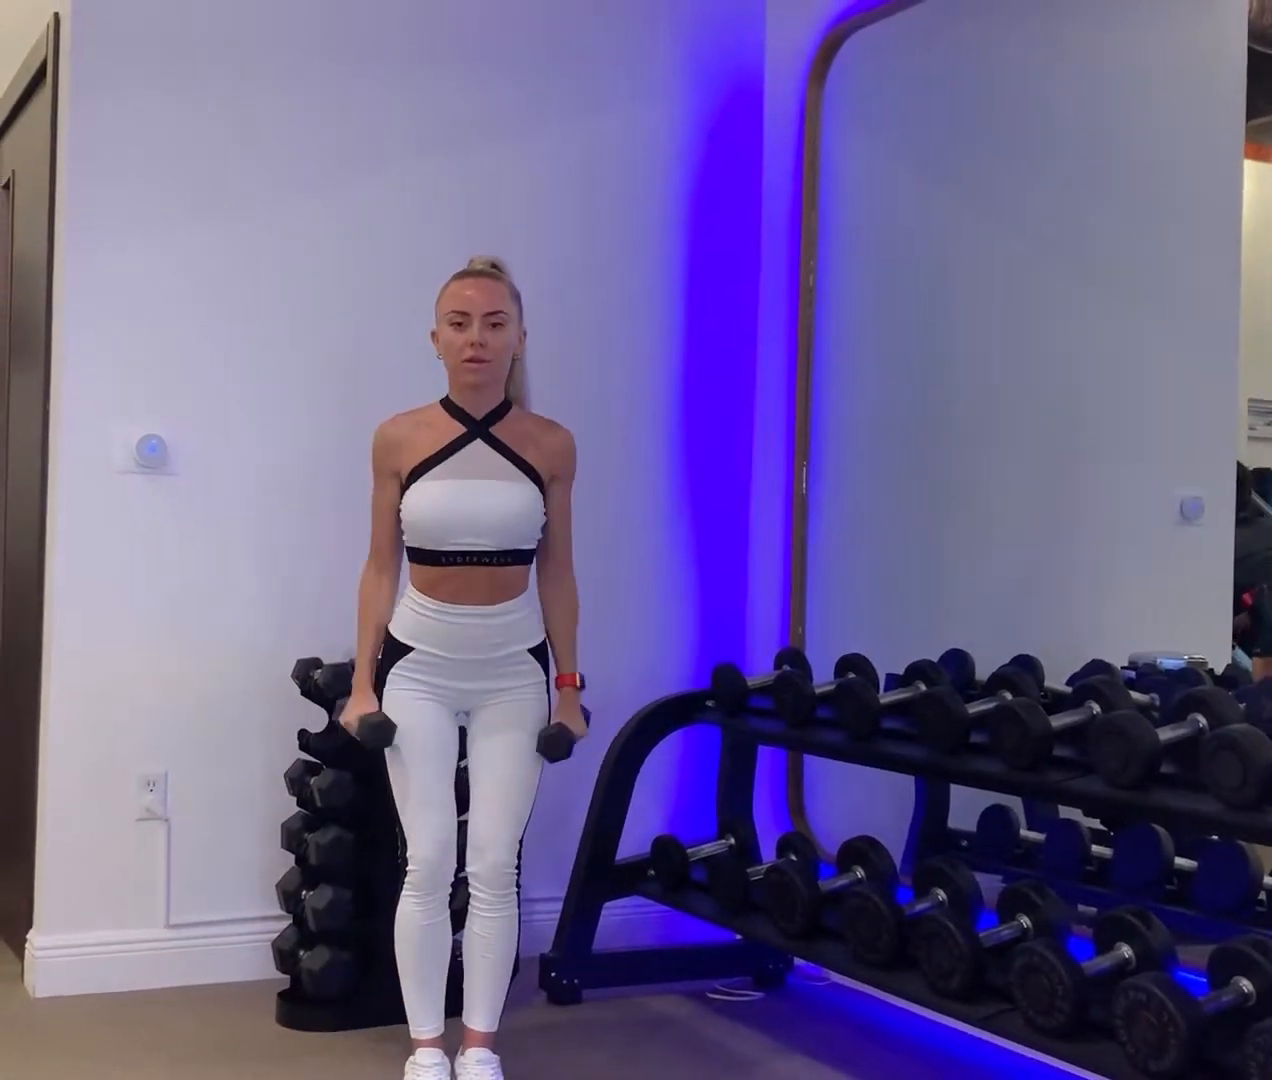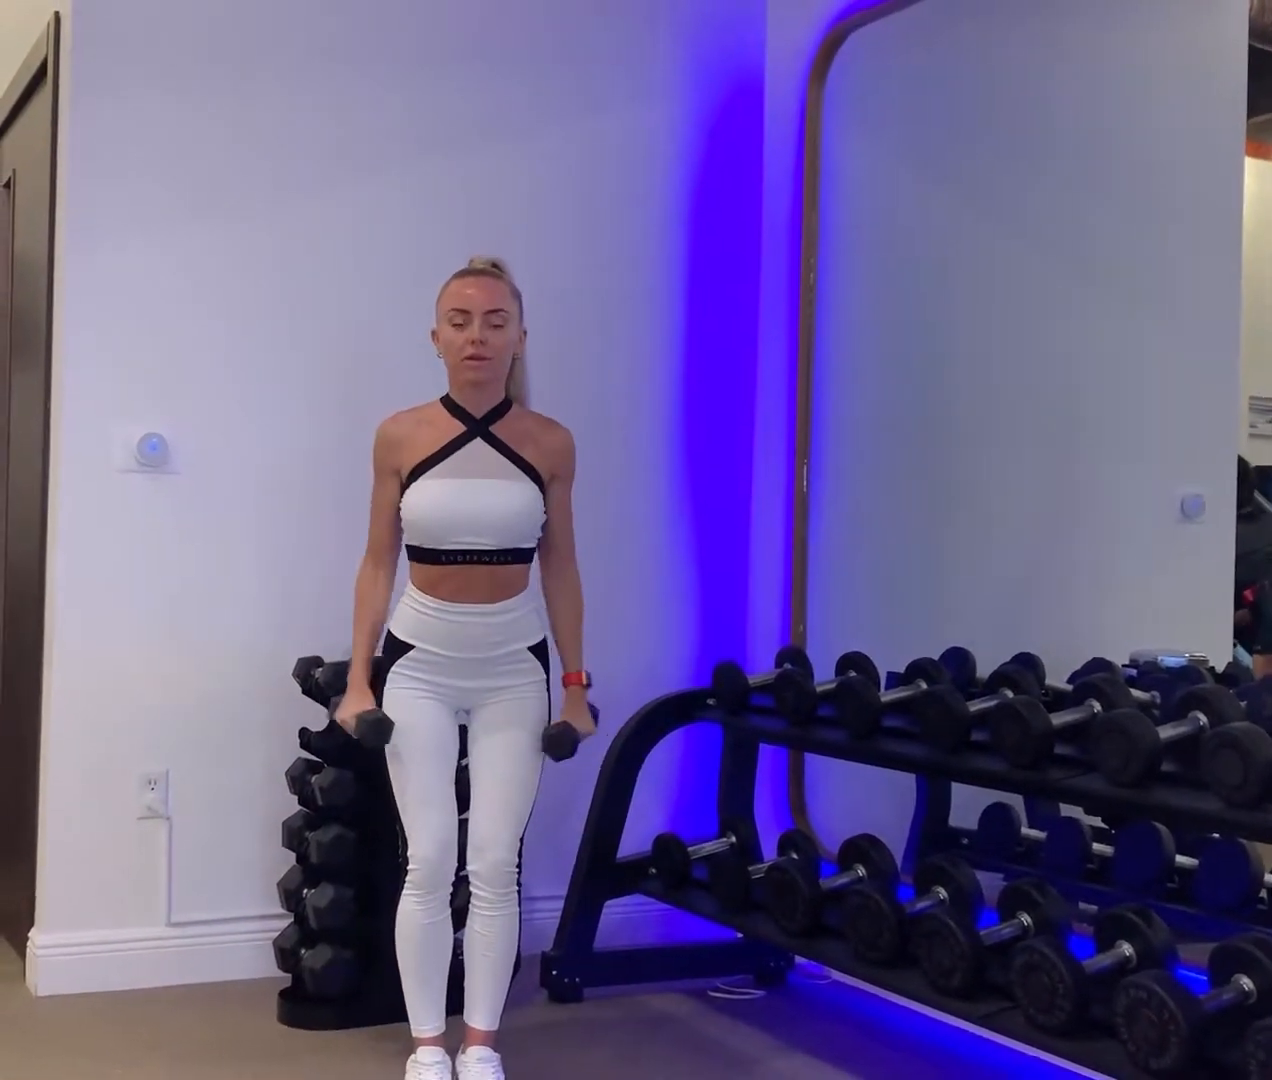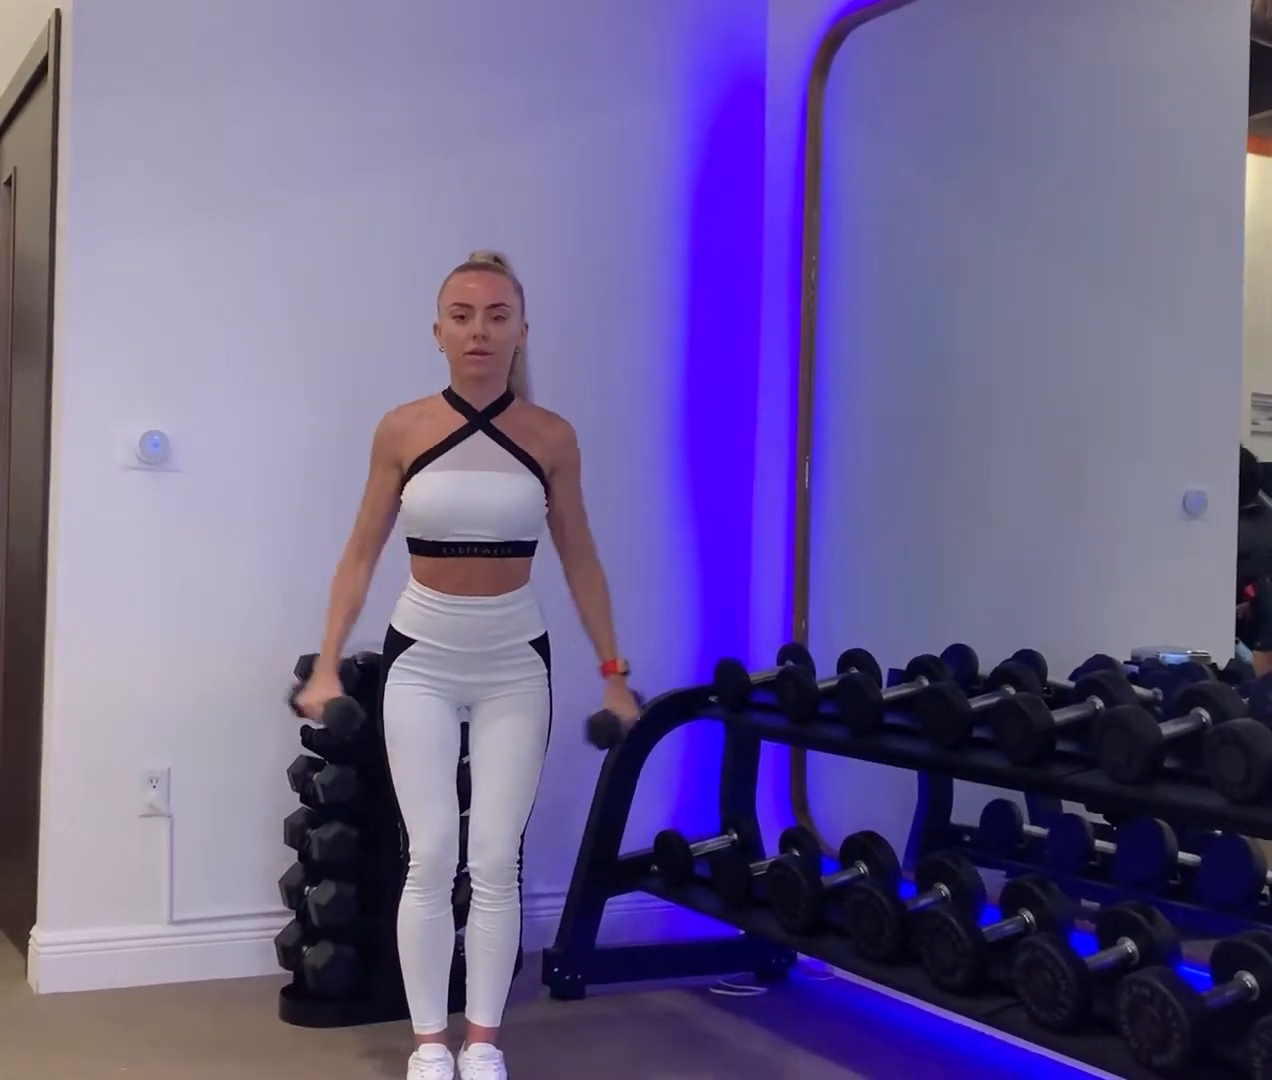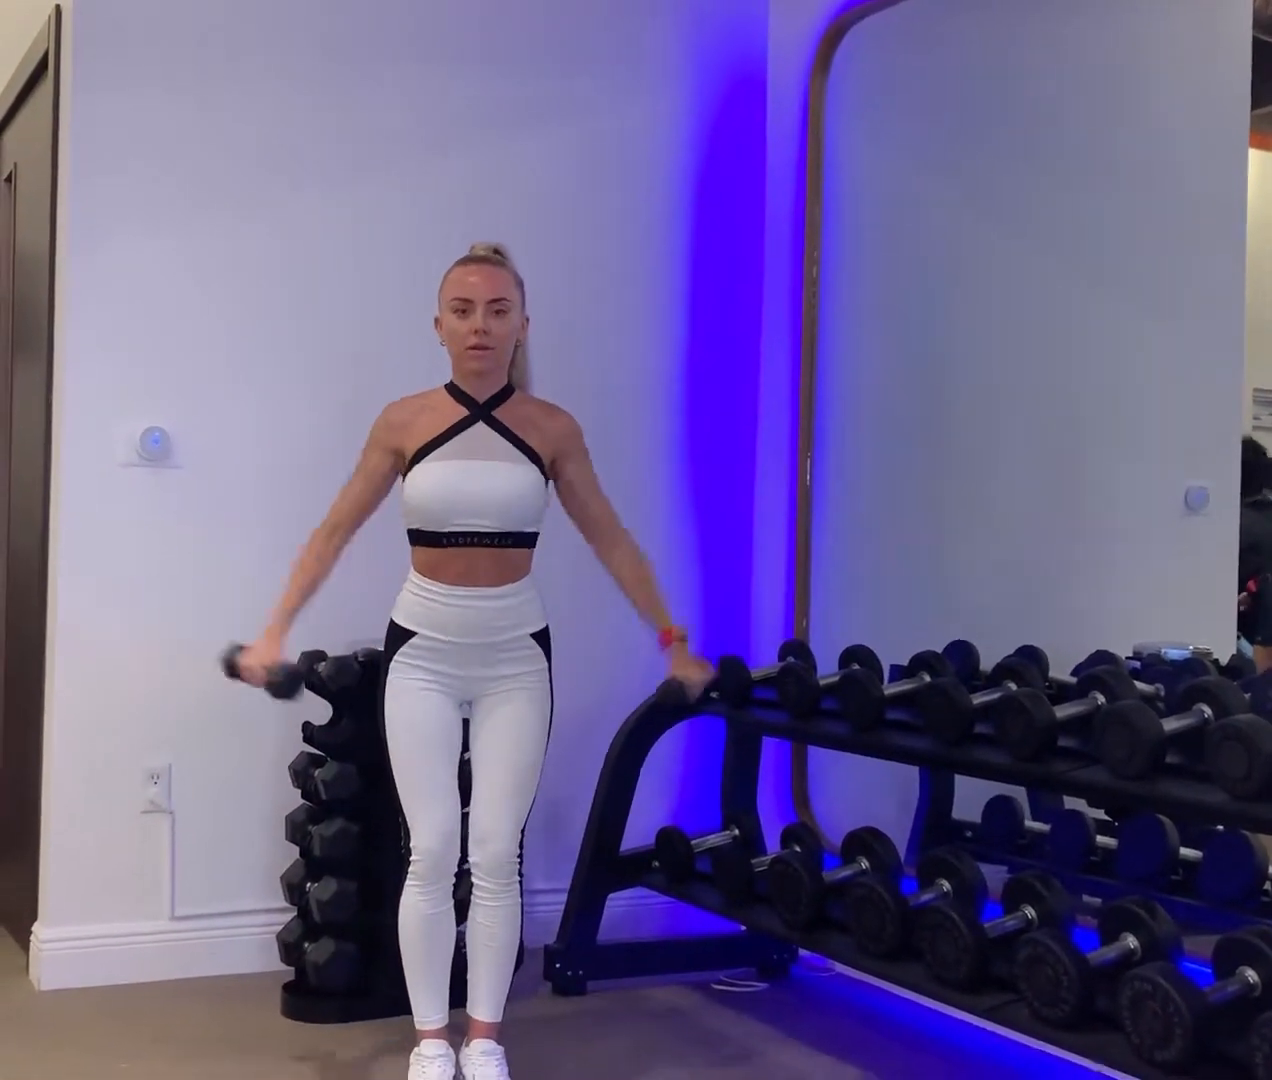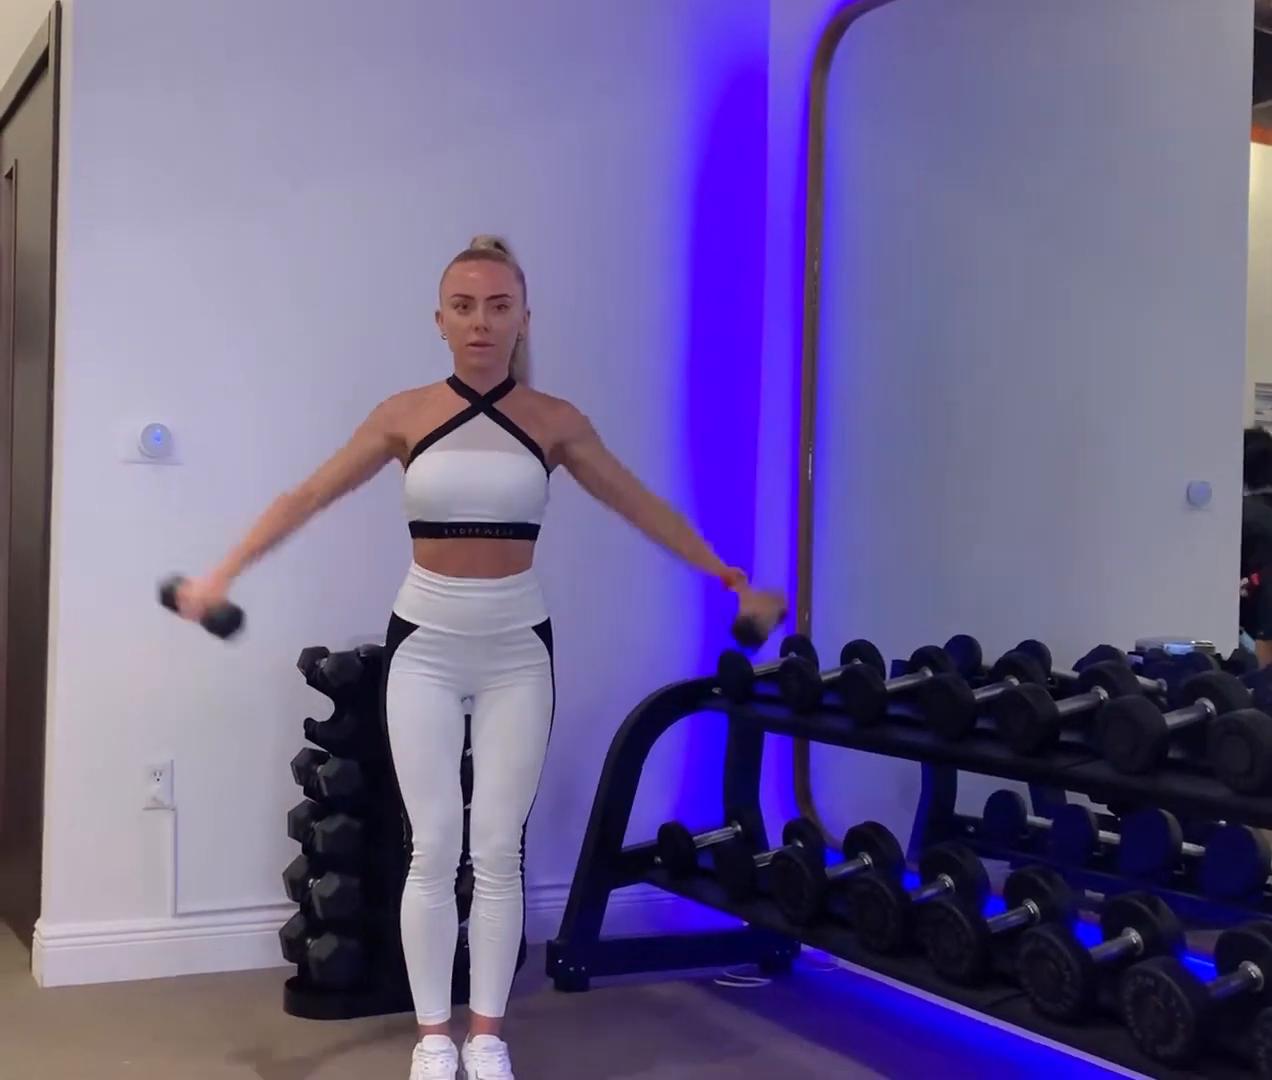
dt=0.1s
person 1, frame 1
left shoulder: (550, 445)
right shoulder: (398, 438)
left elbow: (557, 573)
right elbow: (380, 568)
left wrist: (569, 685)
right wrist: (363, 681)
left hip: (513, 673)
right hip: (418, 668)
left knee: (494, 867)
right knee: (428, 864)
person 1, frame 2
left shoulder: (550, 443)
right shoulder: (399, 436)
left elbow: (560, 570)
right elbow: (377, 565)
left wrist: (575, 685)
right wrist: (358, 680)
left hip: (513, 671)
right hip: (418, 666)
left knee: (495, 865)
right knee: (429, 862)
person 1, frame 3
left shoulder: (551, 436)
right shoulder: (402, 428)
left elbow: (581, 563)
right elbow: (360, 552)
left wrist: (612, 672)
right wrist: (326, 664)
left hip: (513, 664)
right hip: (421, 660)
left knee: (496, 861)
right knee: (430, 858)
person 1, frame 4
left shoulder: (553, 428)
right shoulder: (403, 421)
left elbow: (610, 540)
right elbow: (336, 530)
left wrist: (671, 639)
right wrist: (276, 628)
left hip: (515, 657)
right hip: (422, 653)
left knee: (496, 856)
right knee: (431, 853)
person 1, frame 5
left shoulder: (554, 420)
right shoulder: (406, 413)
left elbow: (643, 504)
right elbow: (309, 493)
left wrist: (734, 581)
right wrist: (223, 571)
left hip: (516, 648)
right hip: (424, 644)
left knee: (498, 851)
right knee: (433, 849)
